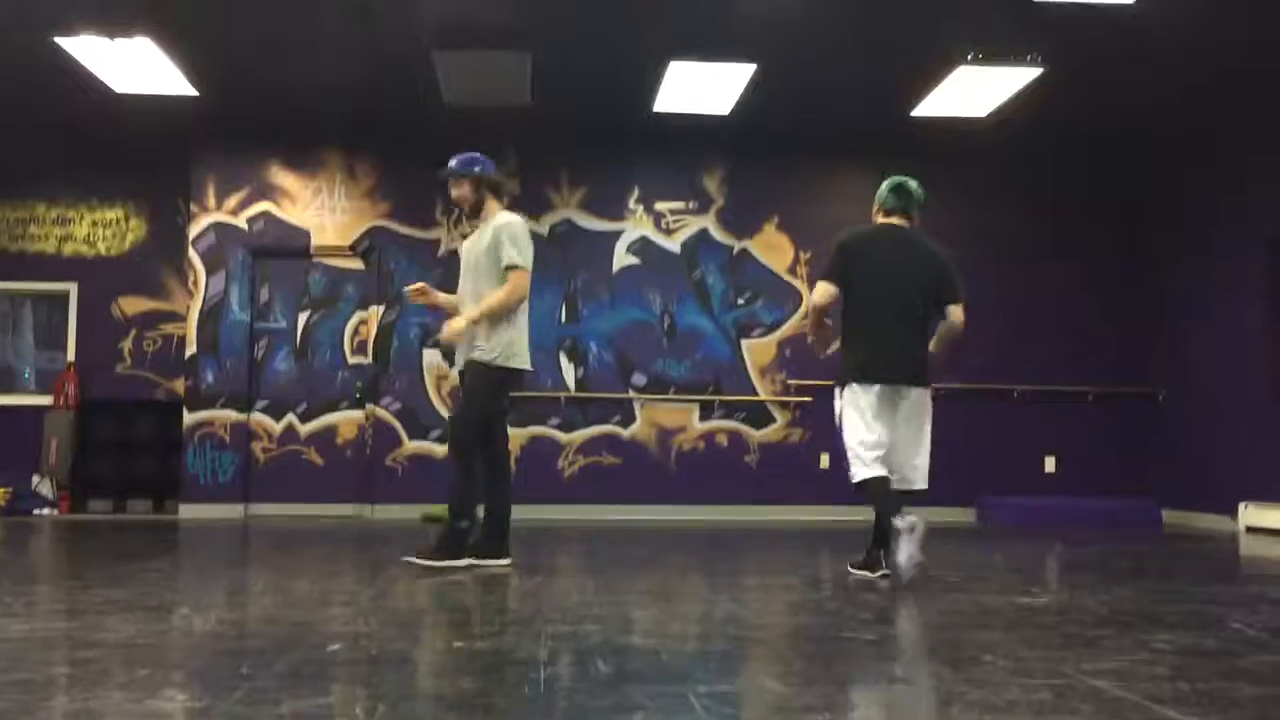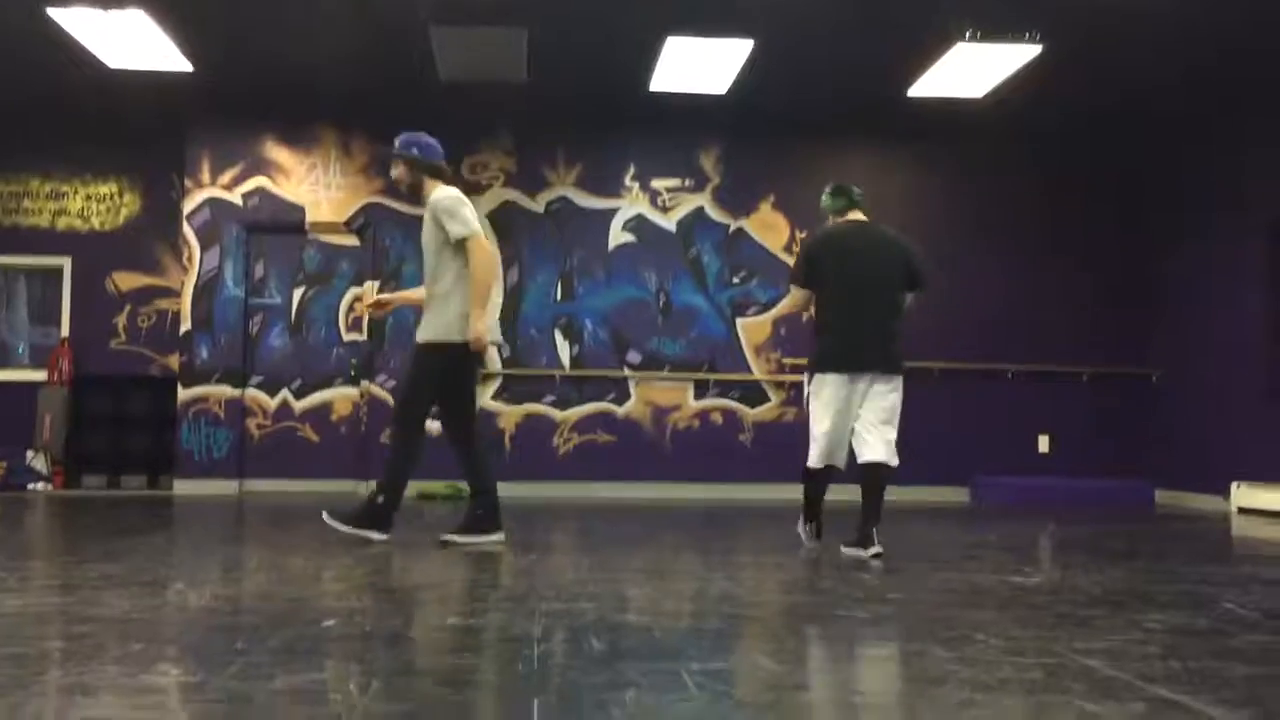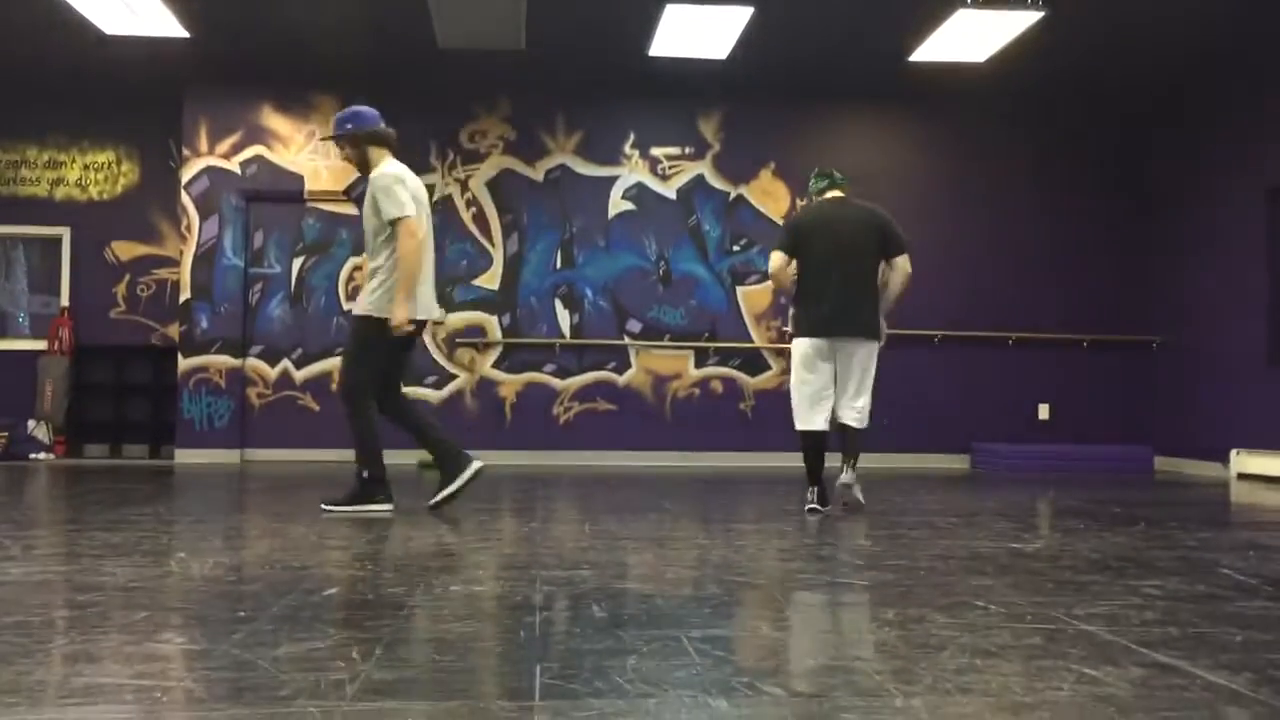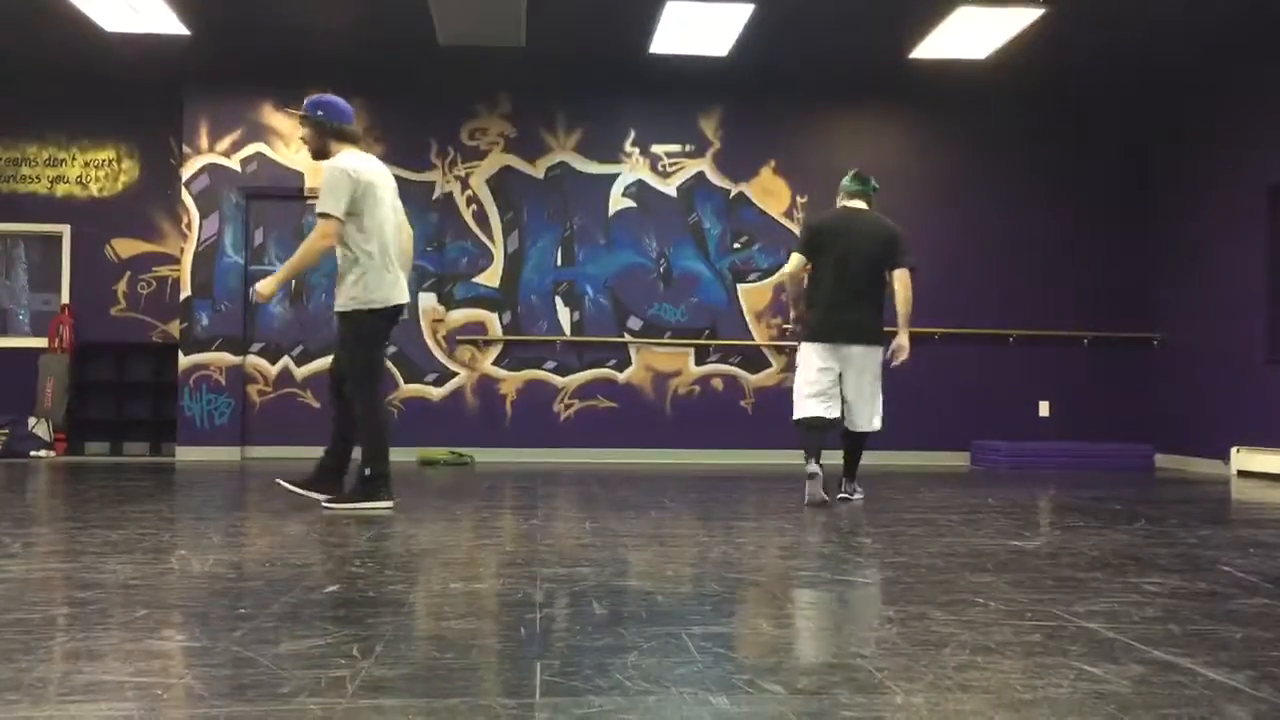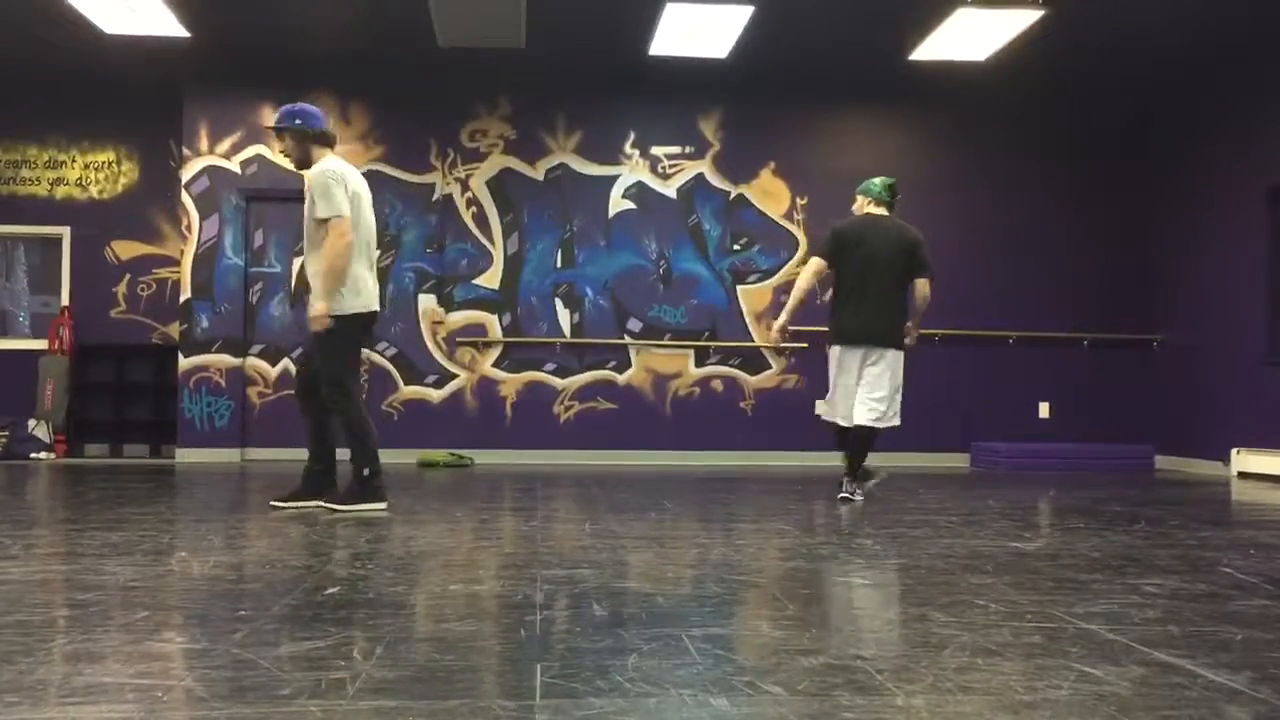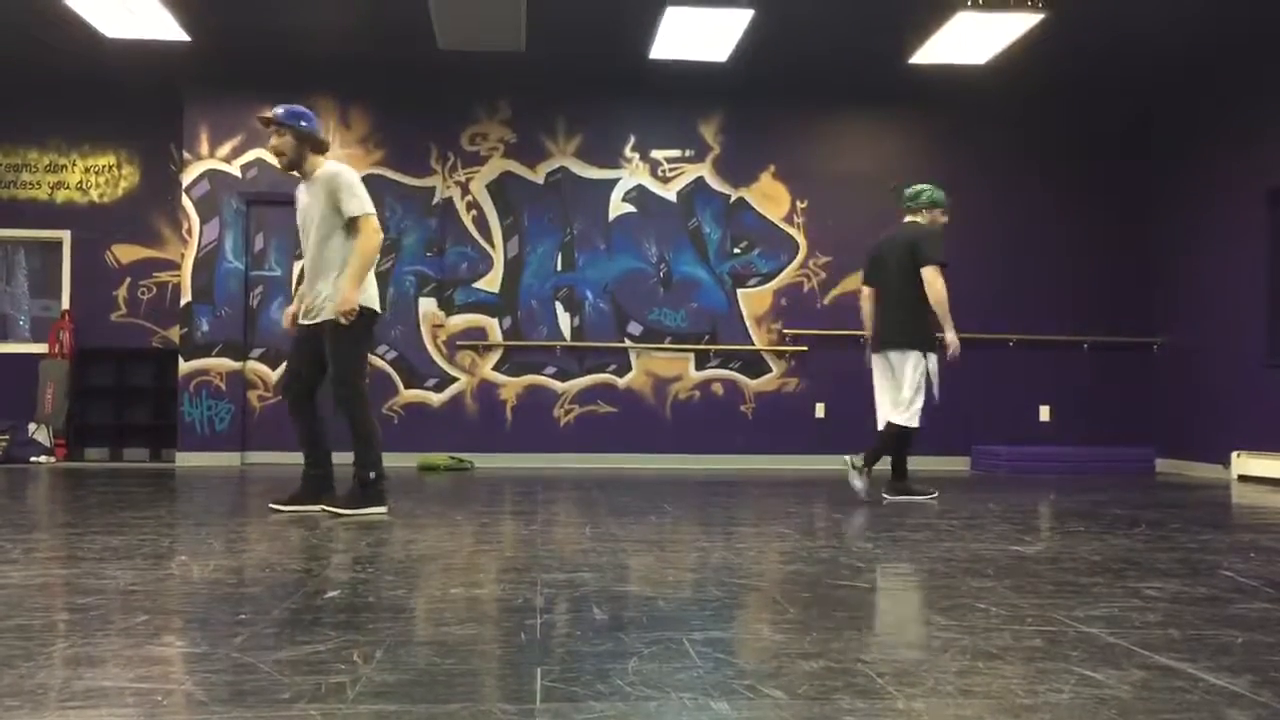
dt=0.4s
person 1, frame 1
left shoulder: (509, 226)
right shoulder: (474, 236)
left elbow: (518, 288)
left wrist: (467, 320)
right wrist: (437, 296)
left hip: (497, 356)
right hip: (473, 355)
left knee: (462, 435)
right knee: (489, 446)
left ankle: (455, 540)
right ankle: (495, 543)
person 1, frame 2
left shoulder: (446, 200)
right shoulder: (440, 207)
left elbow: (482, 255)
left wrist: (478, 317)
right wrist: (398, 298)
left hip: (449, 335)
right hip: (453, 335)
left knee: (407, 418)
right knee: (459, 426)
left ankle: (378, 513)
right ankle: (485, 518)
person 1, frame 3
left shoulder: (385, 177)
right shoulder: (403, 176)
left elbow: (412, 239)
left wrist: (400, 304)
left hip: (383, 309)
right hip: (399, 308)
left knee: (354, 392)
right knee: (385, 395)
left ankle: (372, 488)
right ankle: (454, 461)
person 1, frame 4
left shoulder: (340, 168)
right shoulder: (374, 167)
left elbow: (325, 236)
right elbow: (405, 232)
left wrist: (277, 280)
right wrist: (402, 279)
left hip: (366, 298)
right hip: (386, 294)
left knee: (362, 388)
right knee: (345, 383)
left ankle: (375, 485)
right ankle: (330, 477)
person 1, frame 5
left shoulder: (324, 174)
right shoulder: (347, 173)
left elbow: (341, 237)
left wrist: (323, 297)
left hip: (341, 306)
right hip: (350, 303)
left knee: (340, 392)
right knee: (308, 387)
left ankle: (369, 486)
right ankle: (318, 483)
person 1, frame 6
left shoulder: (337, 176)
right shoulder: (303, 187)
left elbow: (371, 233)
left wrist: (351, 288)
right wrist: (300, 300)
left hip: (348, 308)
right hip: (316, 311)
left knee: (350, 395)
right knee: (296, 391)
left ankle: (370, 490)
right ankle: (317, 486)
person 2, frame 1
left shoulder: (851, 245)
right shoulder: (934, 256)
left elbow: (820, 301)
right elbow: (956, 318)
left wrist: (816, 327)
left hip: (862, 371)
right hip: (913, 374)
left knee: (868, 459)
right knee: (902, 465)
left ankle: (900, 523)
right ankle: (875, 556)
person 2, frame 2
left shoulder: (819, 244)
right shoulder: (897, 247)
left elbow: (798, 303)
right elbow: (907, 300)
left hip: (833, 360)
right hip: (884, 361)
left knee: (823, 446)
right knee: (877, 447)
left ankle: (811, 524)
right ankle: (868, 533)
person 2, frame 3
left shoulder: (800, 219)
right shoulder: (877, 218)
left elbow: (775, 269)
right elbow: (903, 270)
left wrist: (797, 298)
right wrist: (881, 312)
left hip: (812, 326)
right hip: (861, 327)
left knee: (812, 409)
right knee: (853, 405)
left ankle: (815, 491)
right ankle: (848, 470)
person 2, frame 4
left shoulder: (818, 223)
right shoulder: (888, 231)
left elbow: (793, 270)
right elbow: (901, 282)
left wrist: (797, 306)
right wrist: (903, 333)
left hip: (819, 330)
right hip: (865, 334)
left knee: (815, 404)
right knee: (860, 411)
left ankle: (813, 465)
right ankle: (849, 483)
person 2, frame 5
left shoulder: (843, 231)
right shoulder: (911, 238)
left elbow: (812, 271)
right elbow: (923, 292)
left wrist: (785, 315)
right wrist: (913, 324)
left hip: (845, 333)
right hip: (887, 336)
left knee: (842, 407)
right knee: (872, 409)
left ankle: (856, 471)
right ankle: (851, 480)
person 2, frame 6
left shoulder: (882, 244)
right shoulder: (924, 236)
left elbow: (867, 296)
right elbow: (932, 281)
left wrist: (872, 337)
right wrist: (949, 329)
left hip: (883, 339)
right hip: (912, 337)
left knee: (896, 411)
right knee: (906, 410)
left ankle: (898, 481)
right ankle: (863, 464)
